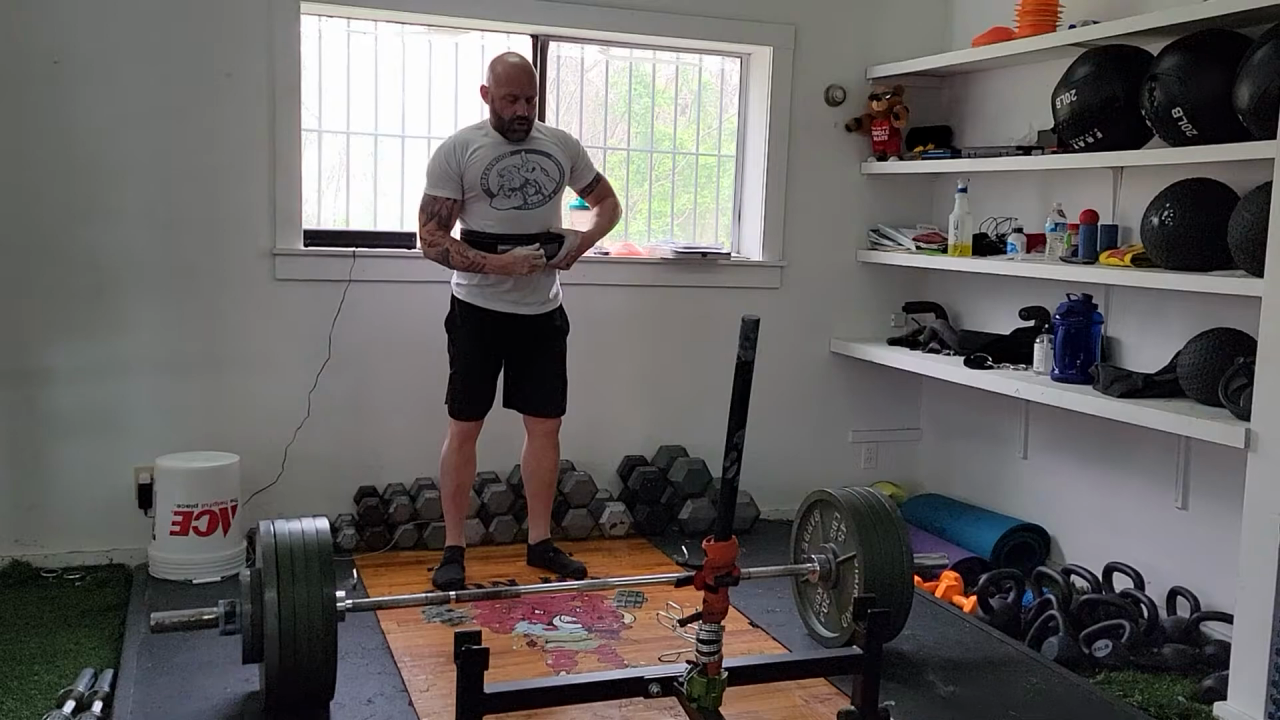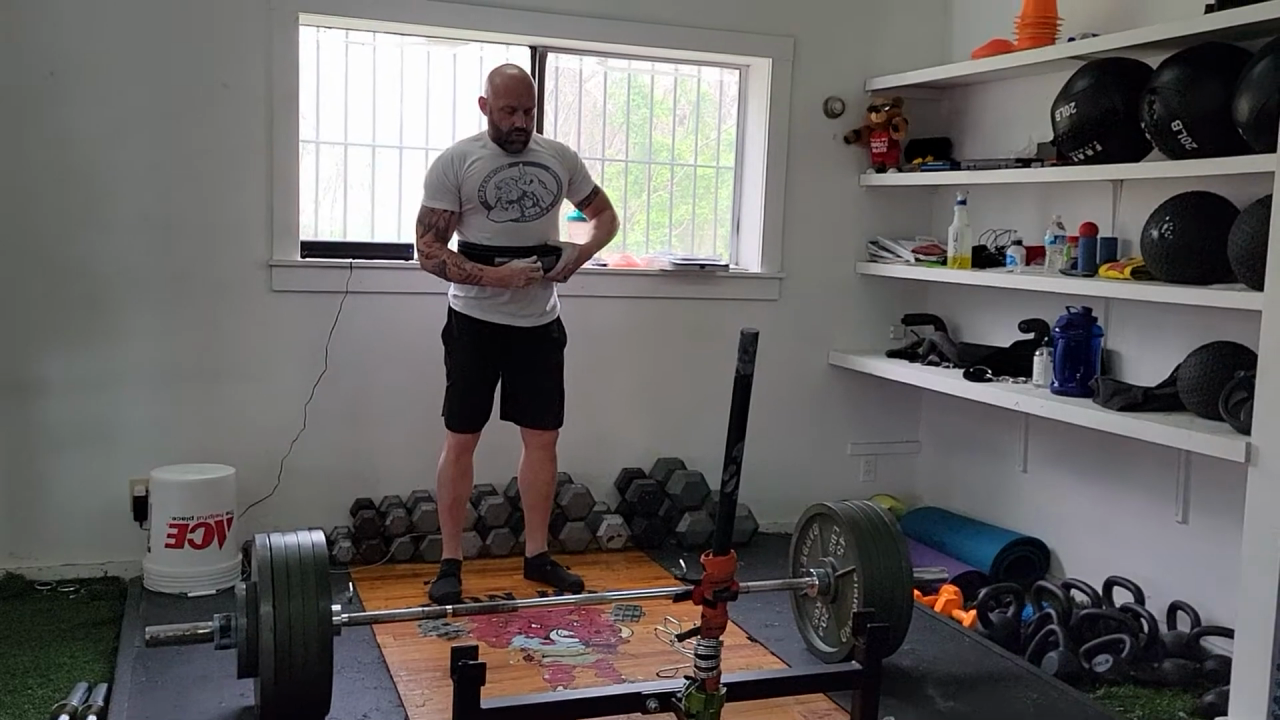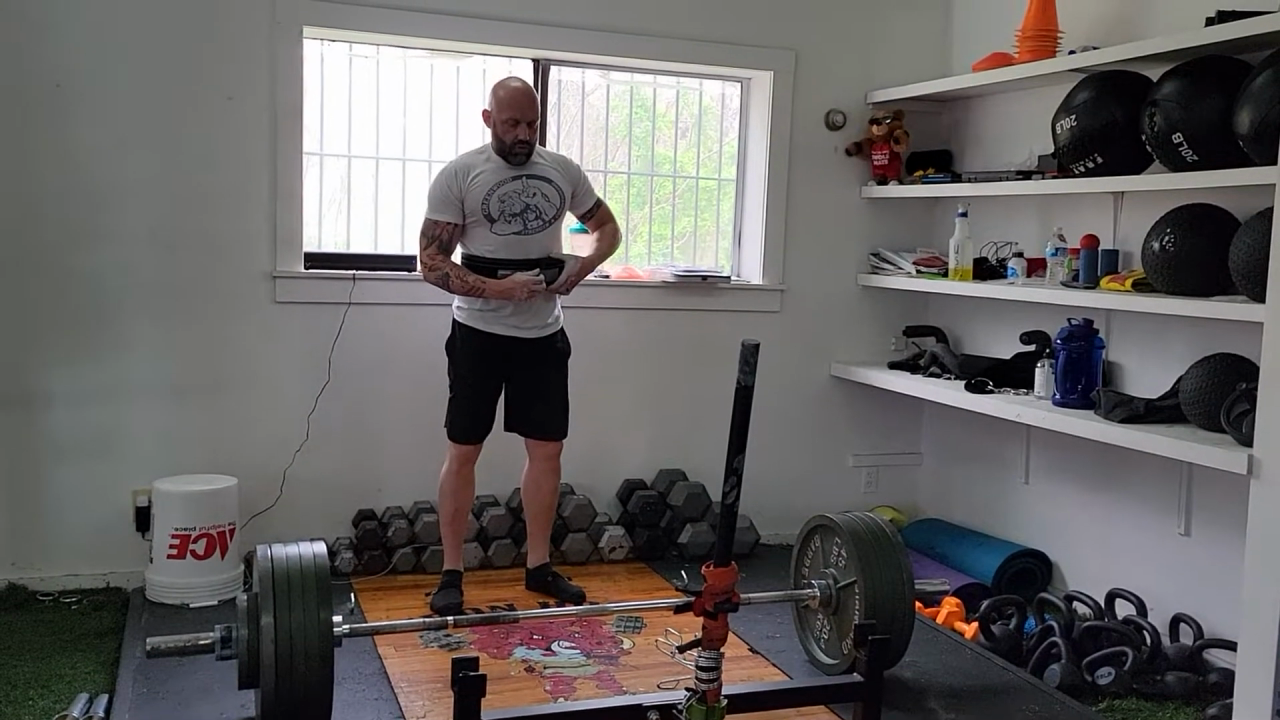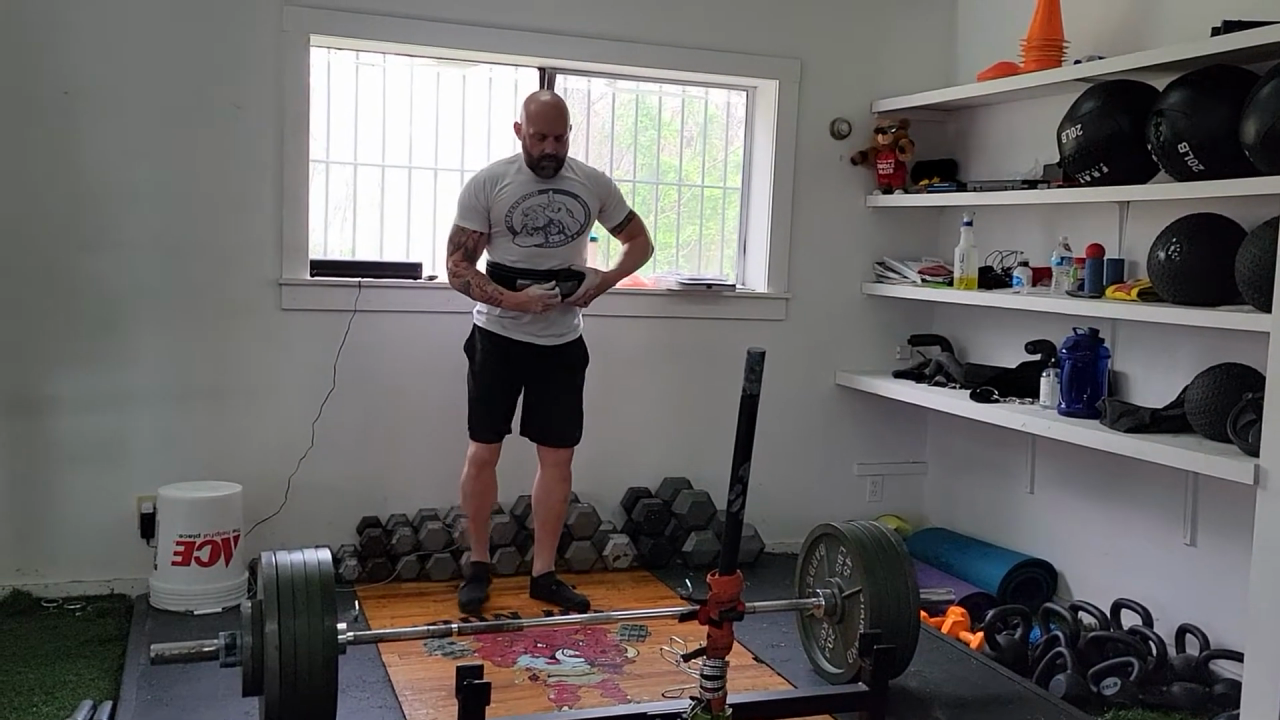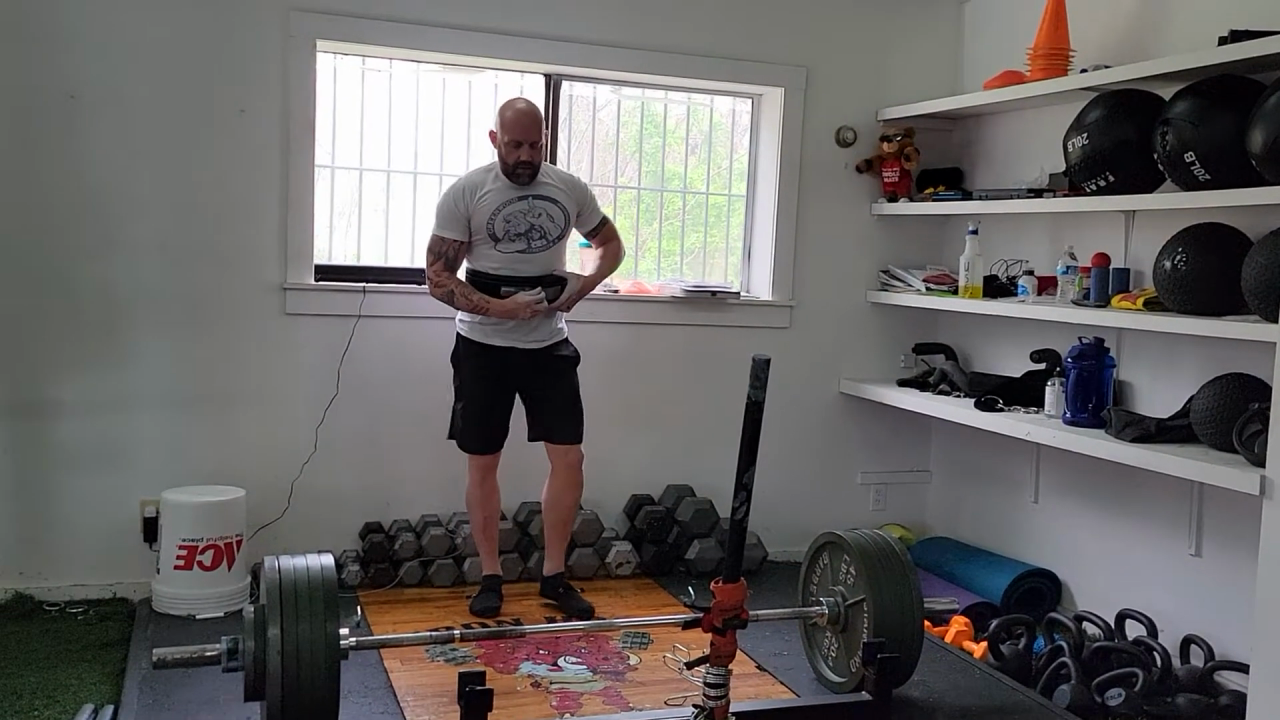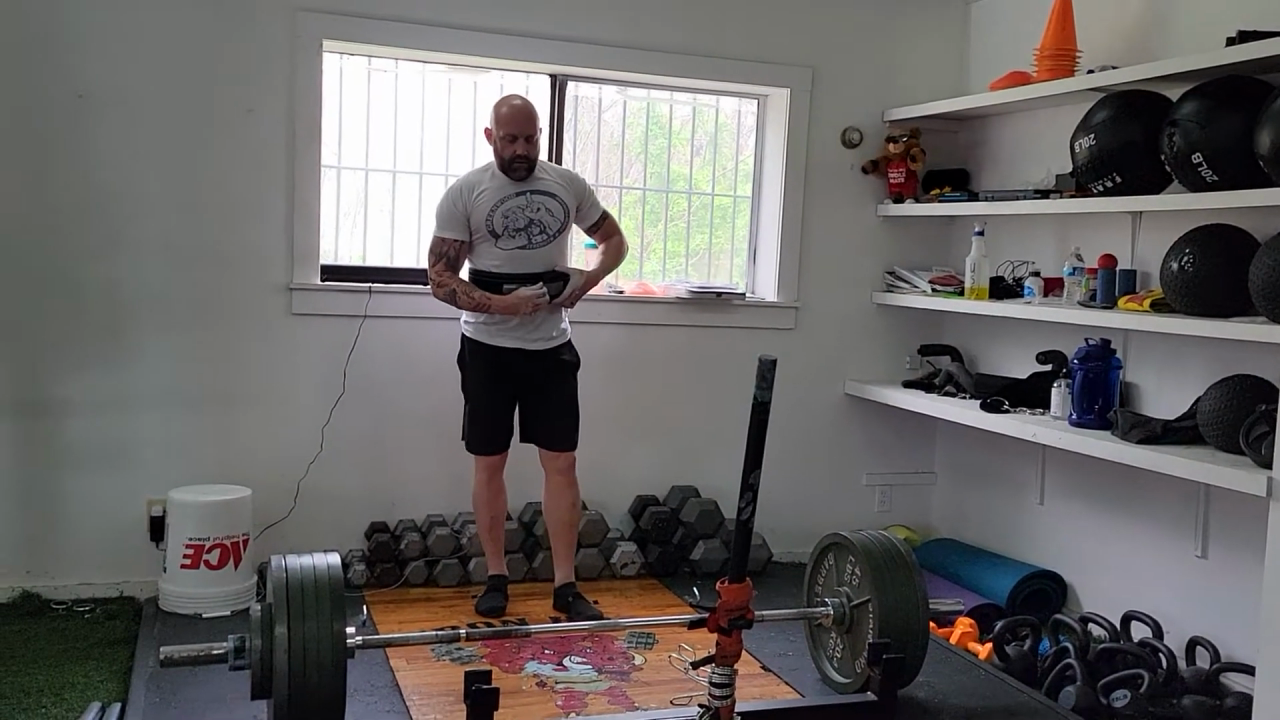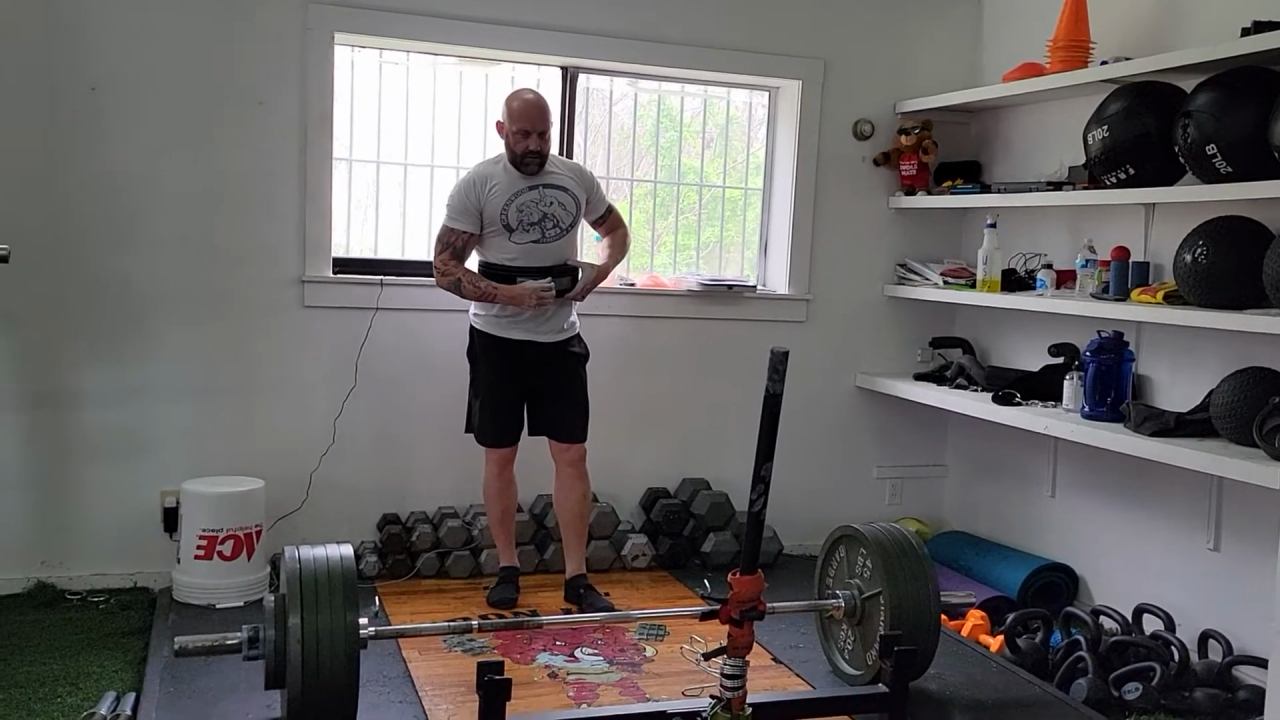
dt=0.5s
person 1, frame 1
left shoulder: (562, 145)
right shoulder: (457, 151)
left elbow: (609, 202)
right elbow: (432, 239)
left wrist: (583, 241)
right wrist: (498, 265)
left hip: (543, 311)
right hip: (479, 310)
left knee: (545, 426)
right knee: (464, 427)
left ankle: (540, 542)
right ankle: (453, 548)
person 1, frame 2
left shoulder: (560, 158)
right shoulder: (455, 162)
left elbow: (606, 214)
right elbow: (429, 250)
left wrist: (581, 252)
right wrist: (494, 277)
left hip: (540, 323)
right hip: (475, 322)
left knee: (542, 438)
right knee: (461, 440)
left ankle: (537, 555)
right ankle: (450, 562)
person 1, frame 3
left shoulder: (564, 171)
right shoulder: (458, 176)
left elbow: (608, 226)
right elbow: (432, 262)
left wrist: (584, 265)
right wrist: (497, 289)
left hip: (544, 334)
right hip: (480, 333)
left knee: (546, 449)
right knee: (463, 451)
left ankle: (539, 565)
right ankle: (451, 572)
person 1, frame 4
left shoulder: (594, 184)
right shoulder: (487, 184)
left elbow: (640, 241)
right elbow: (457, 267)
left wrist: (603, 280)
right wrist: (513, 300)
left hip: (561, 342)
right hip: (498, 337)
left knee: (557, 458)
right knee: (483, 453)
left ankle: (543, 572)
right ankle: (478, 565)
person 1, frame 5
left shoulder: (570, 189)
right shoulder: (465, 193)
left elbow: (612, 243)
right elbow: (438, 277)
left wrist: (586, 284)
right wrist: (499, 308)
left hip: (548, 344)
right hip: (484, 346)
left knee: (568, 457)
right knee: (483, 462)
left ankle: (554, 575)
right ankle: (490, 577)
person 1, frame 6
left shoulder: (568, 184)
right shoulder: (464, 193)
left elbow: (615, 239)
right elbow: (440, 279)
left wrist: (589, 278)
right wrist: (501, 304)
left hip: (551, 346)
right hip: (488, 347)
left knee: (561, 465)
right knee: (489, 464)
left ankle: (566, 586)
right ankle: (496, 578)
person 1, frame 7
left shoulder: (577, 178)
right shoulder: (476, 185)
left elbow: (617, 231)
right elbow: (445, 269)
left wrist: (598, 273)
right wrist: (510, 295)
left hip: (560, 339)
right hip: (498, 339)
left knee: (572, 456)
right knee: (499, 457)
left ankle: (576, 577)
right ankle: (507, 569)
